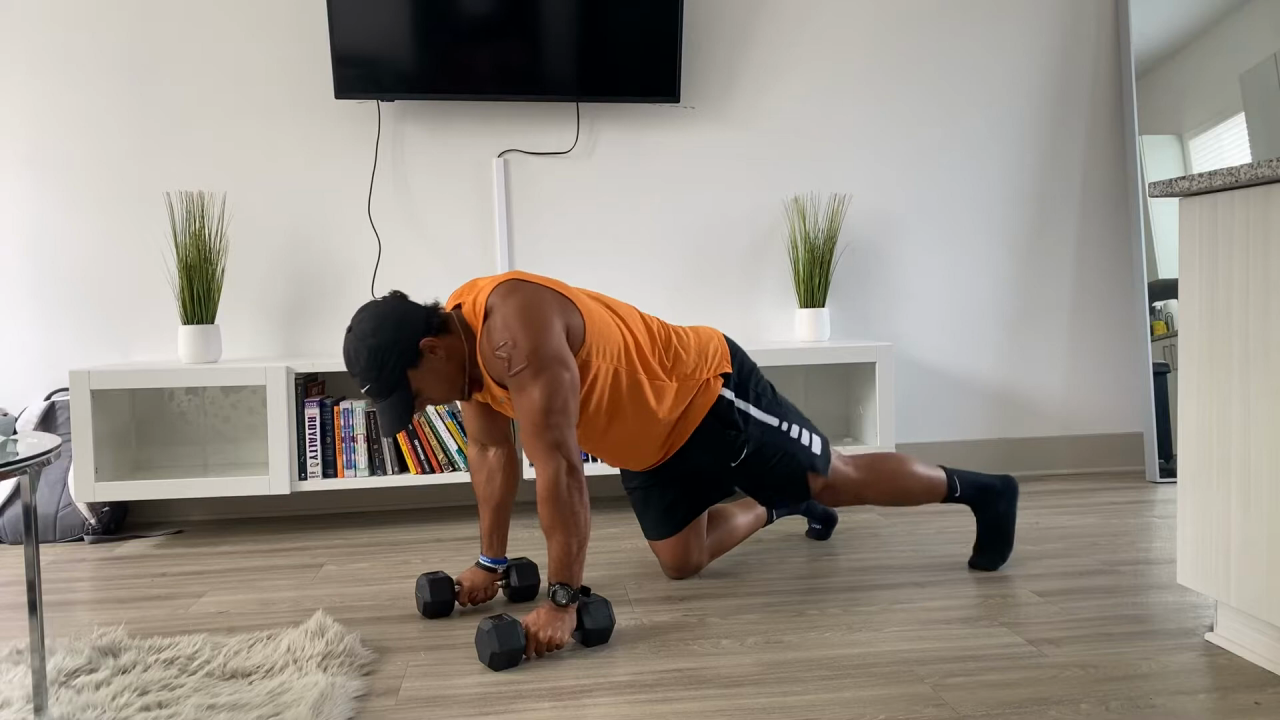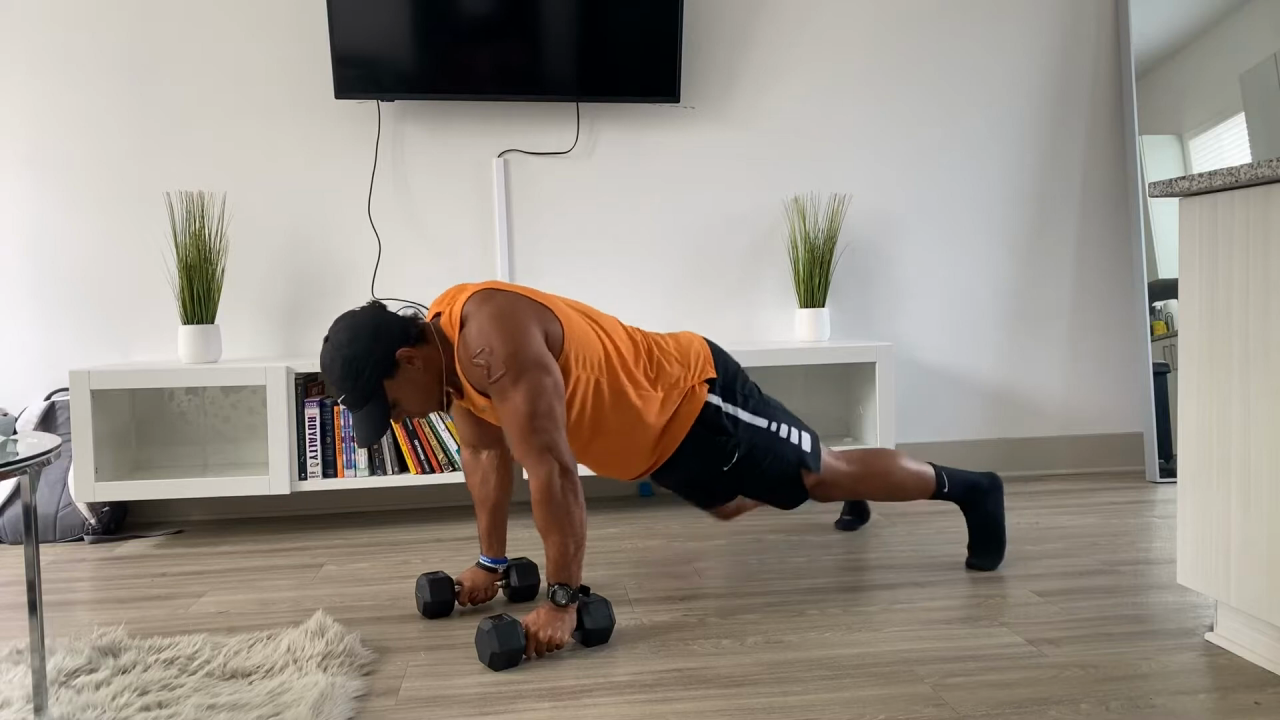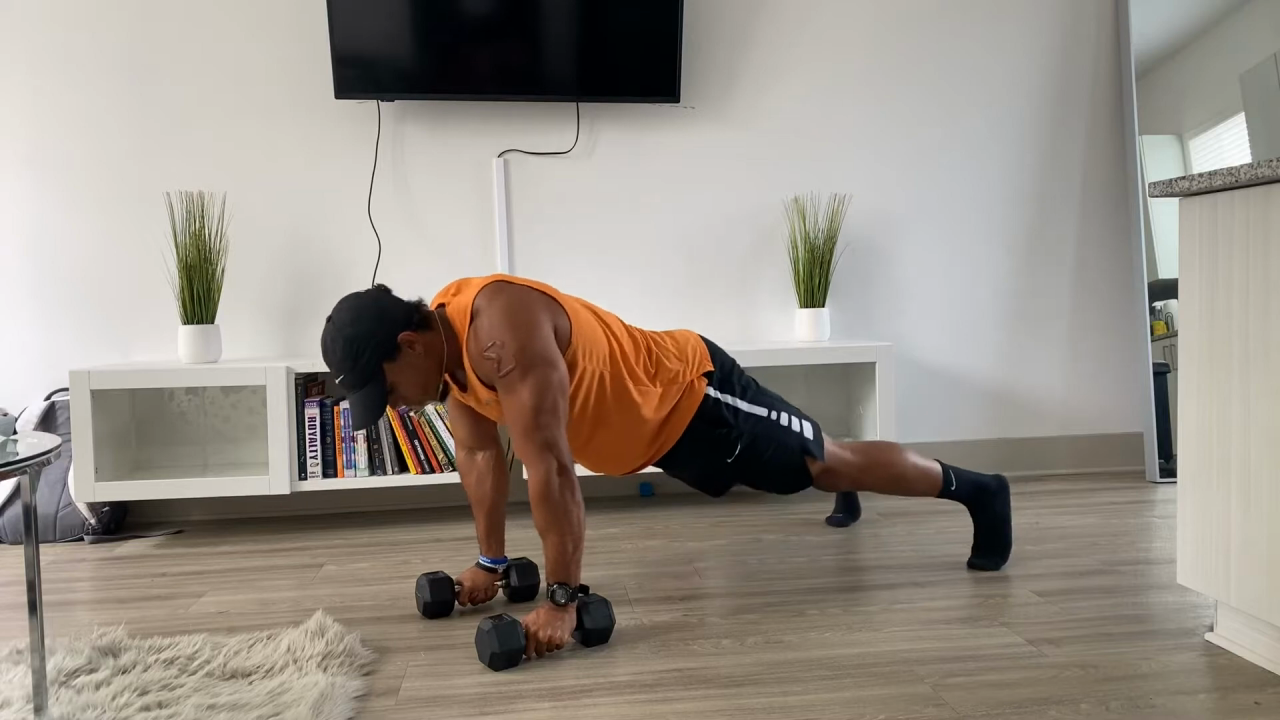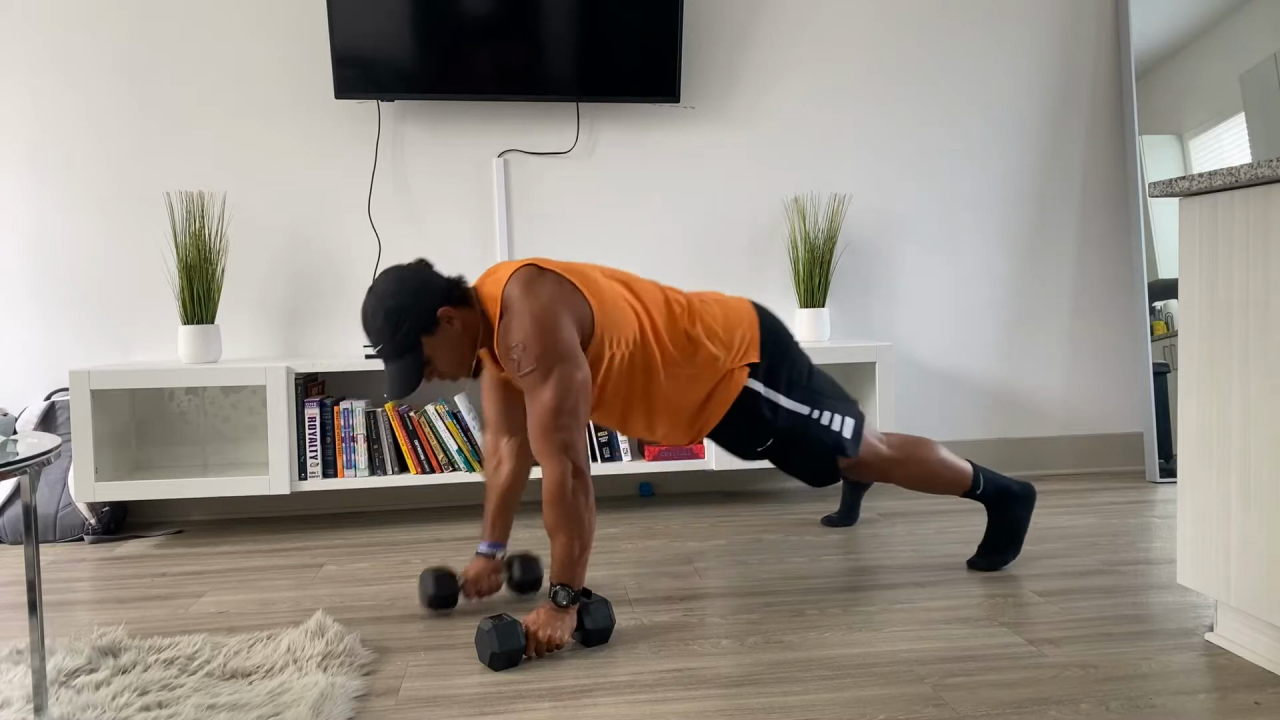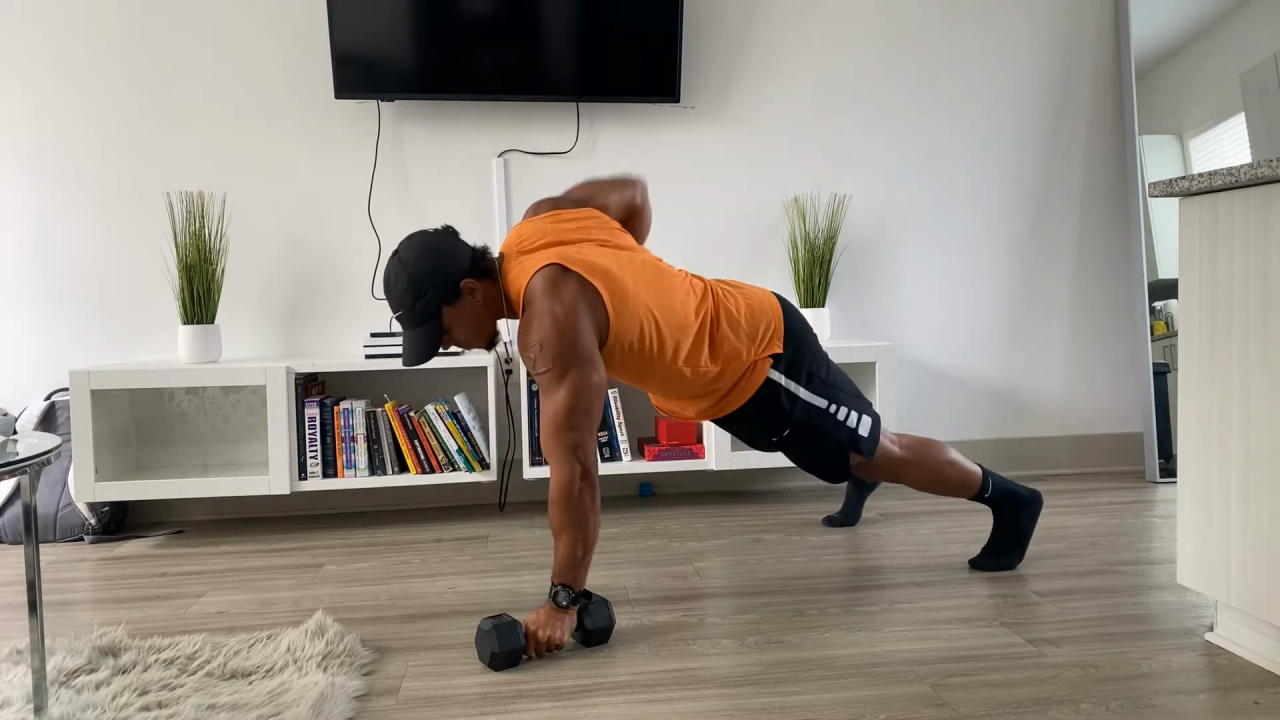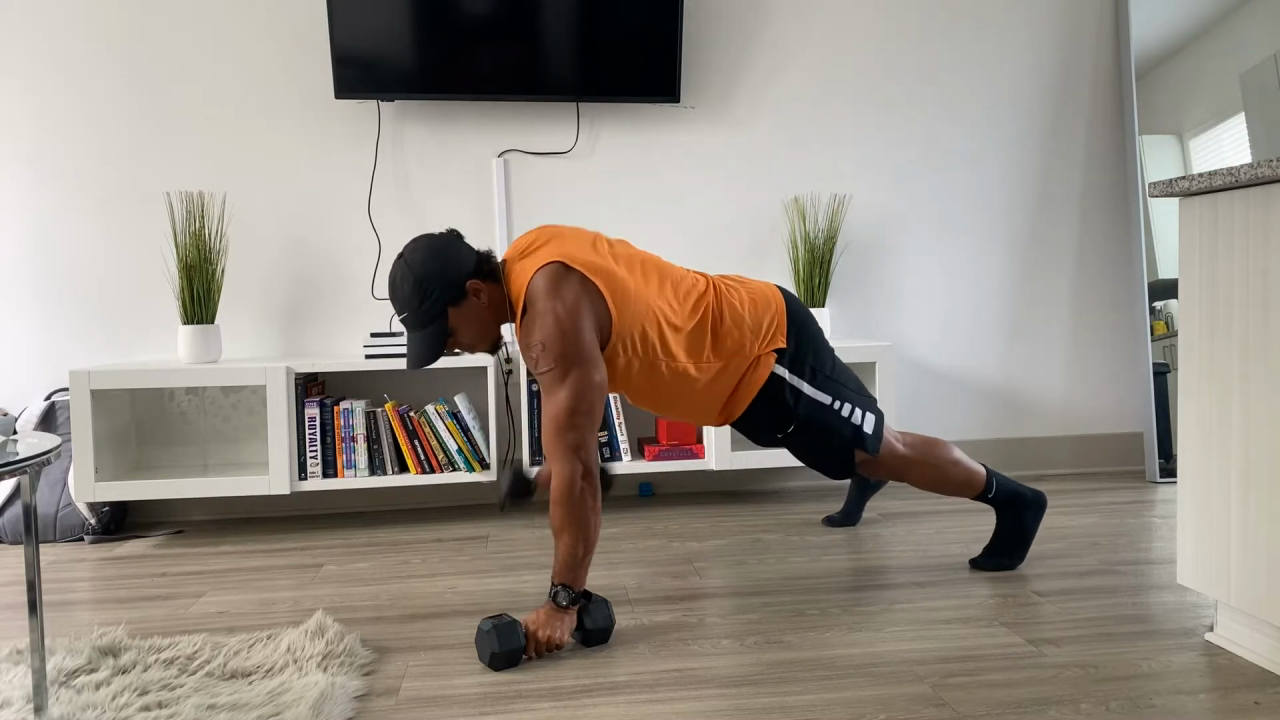
dt=0.4s
person 1, frame 1
left shoulder: (514, 328)
right shoulder: (461, 336)
left elbow: (559, 468)
right elbow: (492, 450)
left wrist: (562, 600)
right wrist: (489, 561)
left hip: (708, 389)
right hip: (652, 432)
left knee: (836, 479)
right knee: (681, 562)
left ankle: (980, 491)
right ankle: (780, 505)
person 1, frame 2
left shoulder: (492, 338)
right shoulder: (446, 344)
left elbow: (552, 470)
right elbow: (485, 452)
left wrist: (560, 600)
right wrist: (489, 562)
left hip: (695, 398)
right hip: (657, 423)
left knee: (826, 477)
right knee: (733, 500)
left ankle: (967, 488)
right ankle: (798, 474)
person 1, frame 3
left shoulder: (502, 329)
right shoulder: (447, 336)
left elbow: (550, 468)
right elbow: (479, 451)
left wrist: (560, 600)
right wrist: (489, 562)
left hip: (693, 393)
right hip: (659, 420)
left knee: (828, 462)
left ankle: (976, 489)
right ankle: (839, 483)
person 1, frame 4
left shoulder: (531, 320)
right shoulder: (489, 319)
left elbow: (566, 466)
right elbow: (507, 437)
left wrist: (562, 601)
right wrist: (492, 550)
left hip: (740, 367)
right hip: (706, 376)
left knee: (865, 451)
left ankle: (1001, 494)
right ankle: (855, 480)
person 1, frame 5
left shoulder: (550, 315)
right shoulder: (535, 225)
left elbow: (573, 470)
right elbow: (633, 191)
left wrist: (563, 602)
left hip: (761, 358)
right hip: (737, 330)
left knee: (877, 453)
left ankle: (1009, 500)
right ankle: (864, 482)
person 1, frame 6
left shoulder: (550, 313)
right shoulder: (529, 249)
left elbow: (575, 470)
left wrist: (563, 601)
left hip: (766, 351)
right hip: (743, 328)
left knee: (879, 452)
left ankle: (1014, 500)
right ankle: (867, 481)
